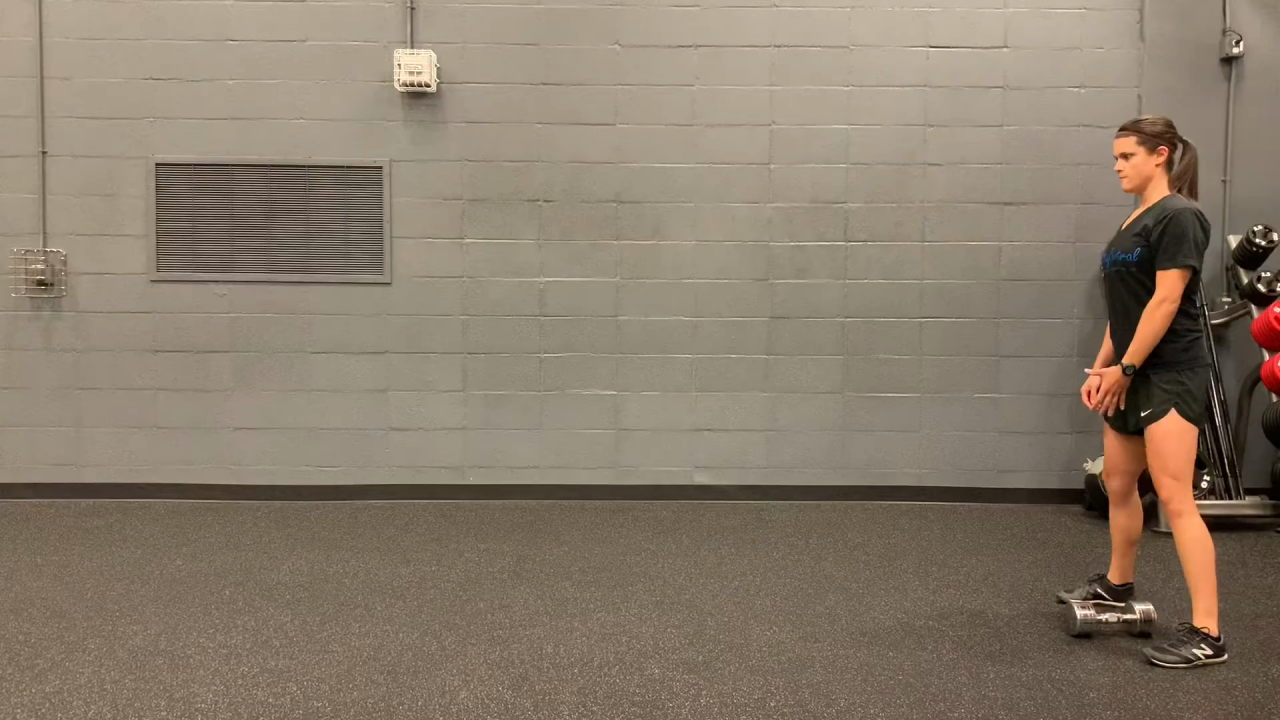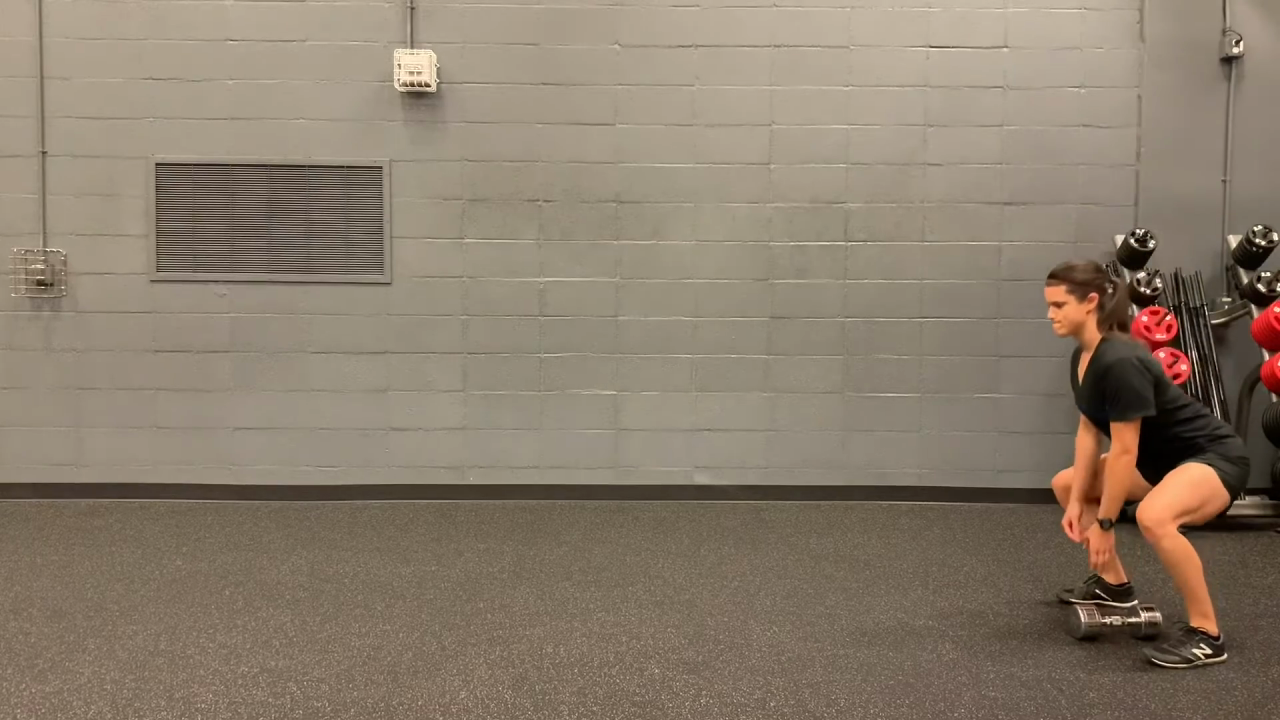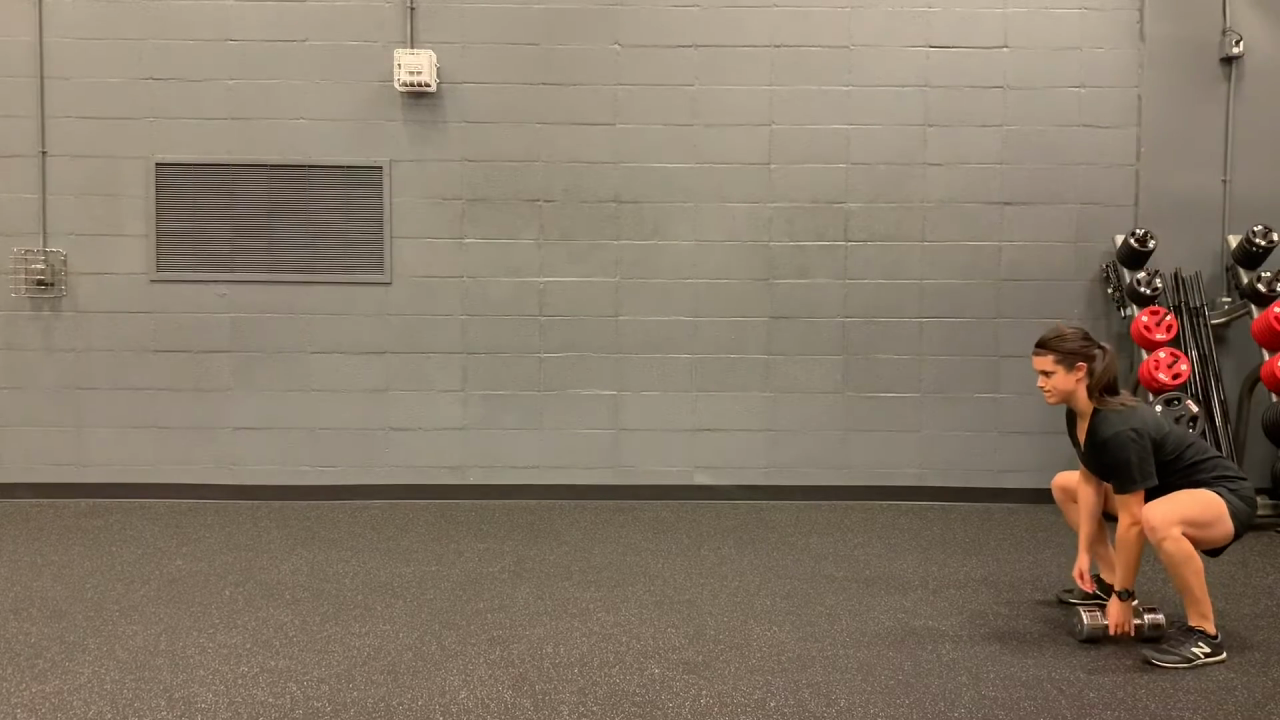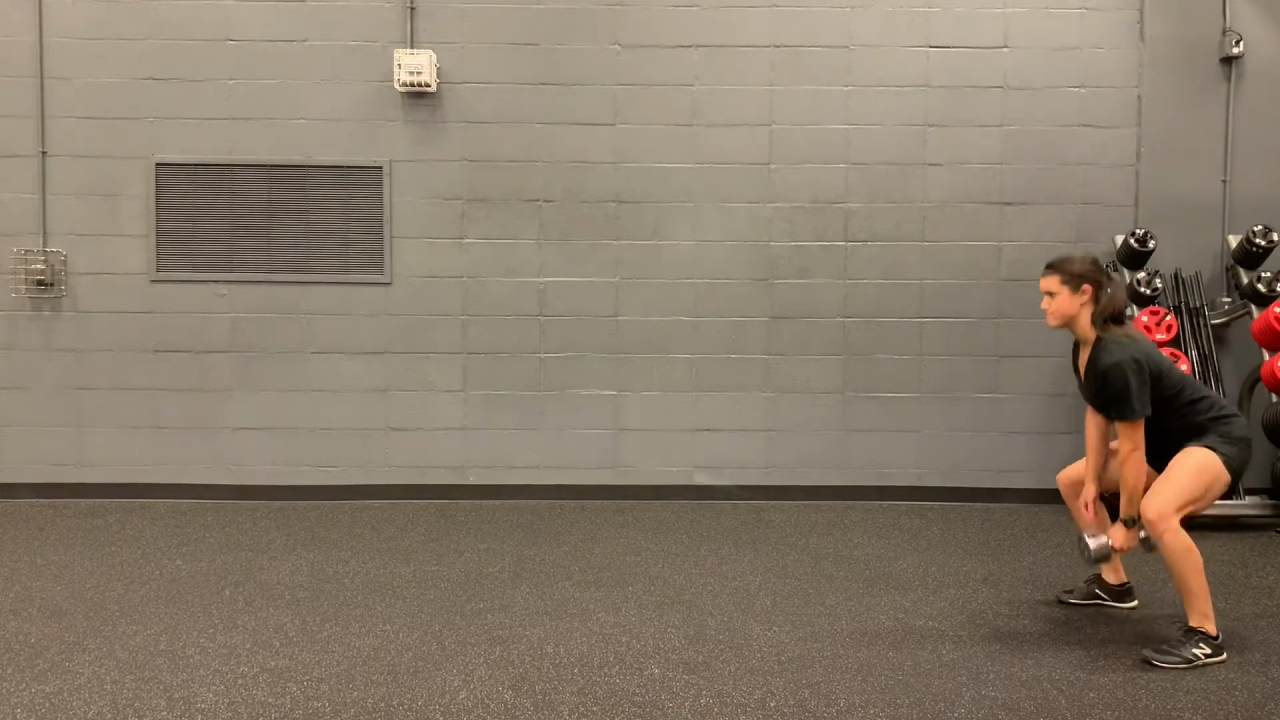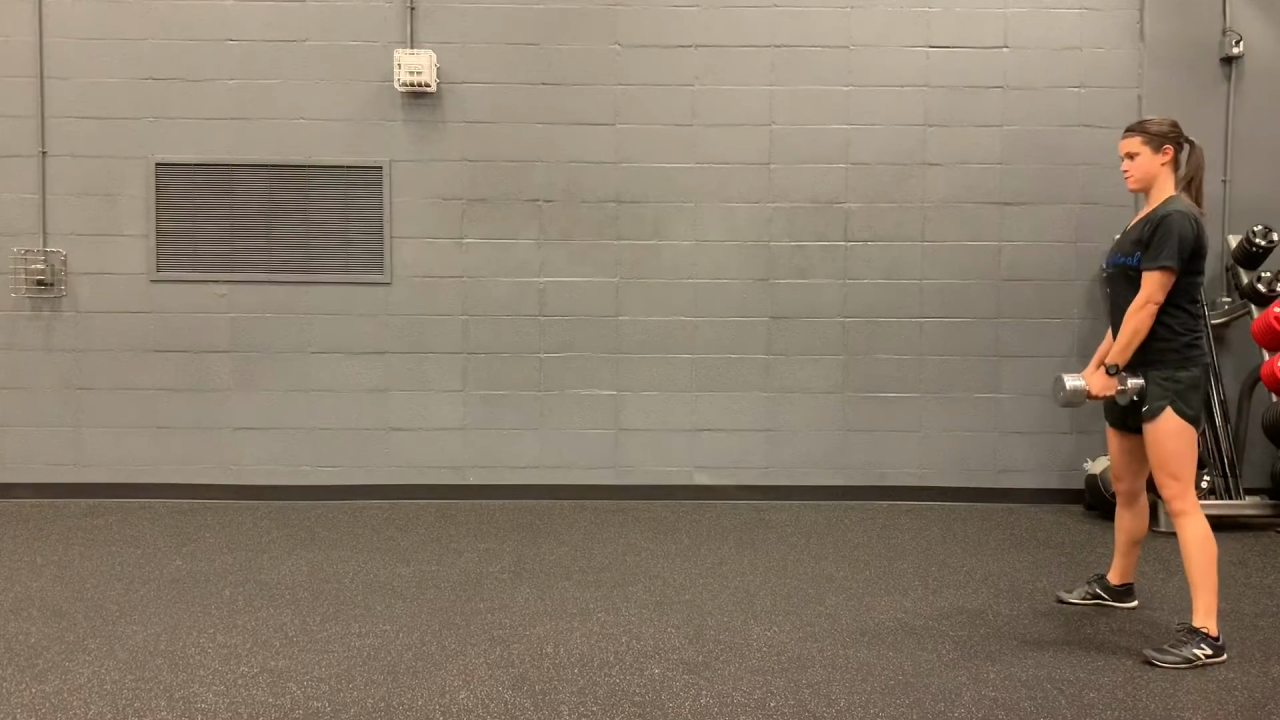
dt=1s
person 1, frame 1
left shoulder: (1179, 217)
right shoulder: (1135, 219)
left elbow: (1166, 302)
left wrist: (1123, 369)
right wrist: (1100, 366)
left hip: (1170, 378)
right hip: (1134, 376)
left knee: (1174, 498)
right knee: (1117, 485)
left ankle: (1207, 634)
right ankle: (1117, 586)
person 1, frame 2
left shoulder: (1121, 362)
right shoulder: (1081, 358)
left elbow: (1124, 453)
right elbow: (1089, 432)
left wrist: (1104, 525)
right wrist: (1077, 502)
left hip: (1215, 457)
right hip: (1162, 458)
left knee: (1153, 516)
right knee: (1065, 484)
left ankle: (1206, 634)
right ankle: (1115, 585)
person 1, frame 3
left shoulder: (1119, 430)
right shoulder: (1078, 414)
left elbow: (1132, 521)
right elbow: (1091, 481)
left wrist: (1122, 598)
right wrist: (1084, 552)
left hip: (1225, 497)
right hip: (1169, 490)
left knee: (1157, 520)
right knee: (1064, 487)
left ankle: (1204, 634)
right ankle: (1108, 581)
person 1, frame 4
left shoulder: (1118, 357)
right shoulder: (1083, 347)
left elbow: (1132, 449)
right elbow: (1097, 415)
left wrist: (1126, 523)
right wrist: (1093, 483)
left hip: (1216, 437)
right hip: (1164, 438)
left knee: (1157, 512)
right knee: (1072, 484)
left ankle: (1205, 635)
right ankle: (1114, 583)
person 1, frame 5
left shoulder: (1176, 218)
right shoulder: (1146, 219)
left elbow: (1150, 303)
left wrist: (1109, 369)
right wrist: (1099, 364)
left hip: (1171, 375)
right hip: (1136, 373)
left knee: (1178, 499)
right knee: (1126, 487)
left ankle: (1206, 633)
right ankle: (1118, 583)
